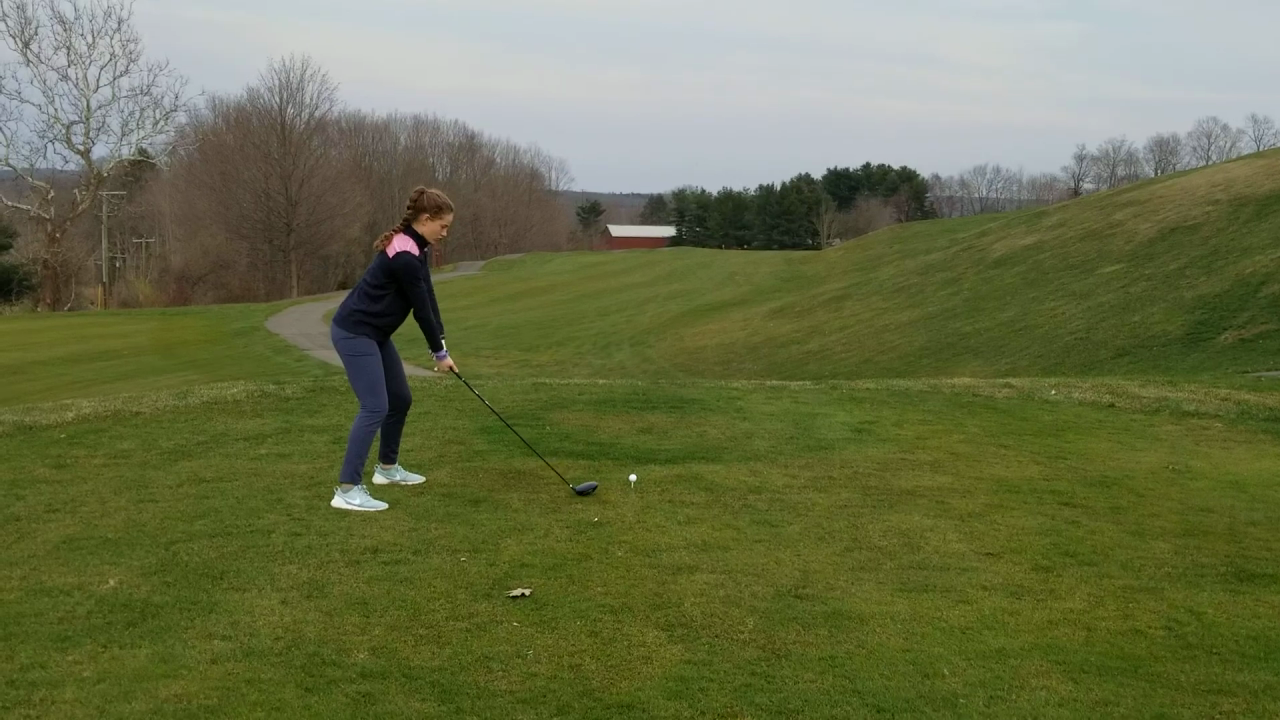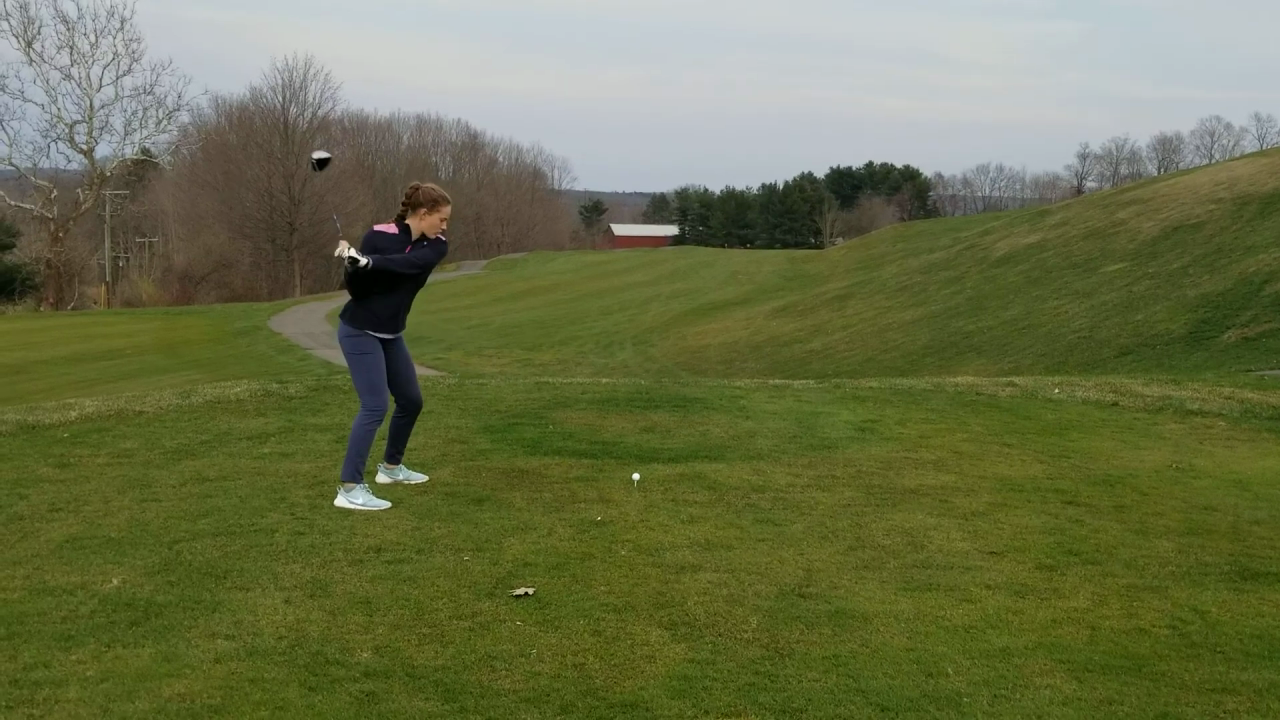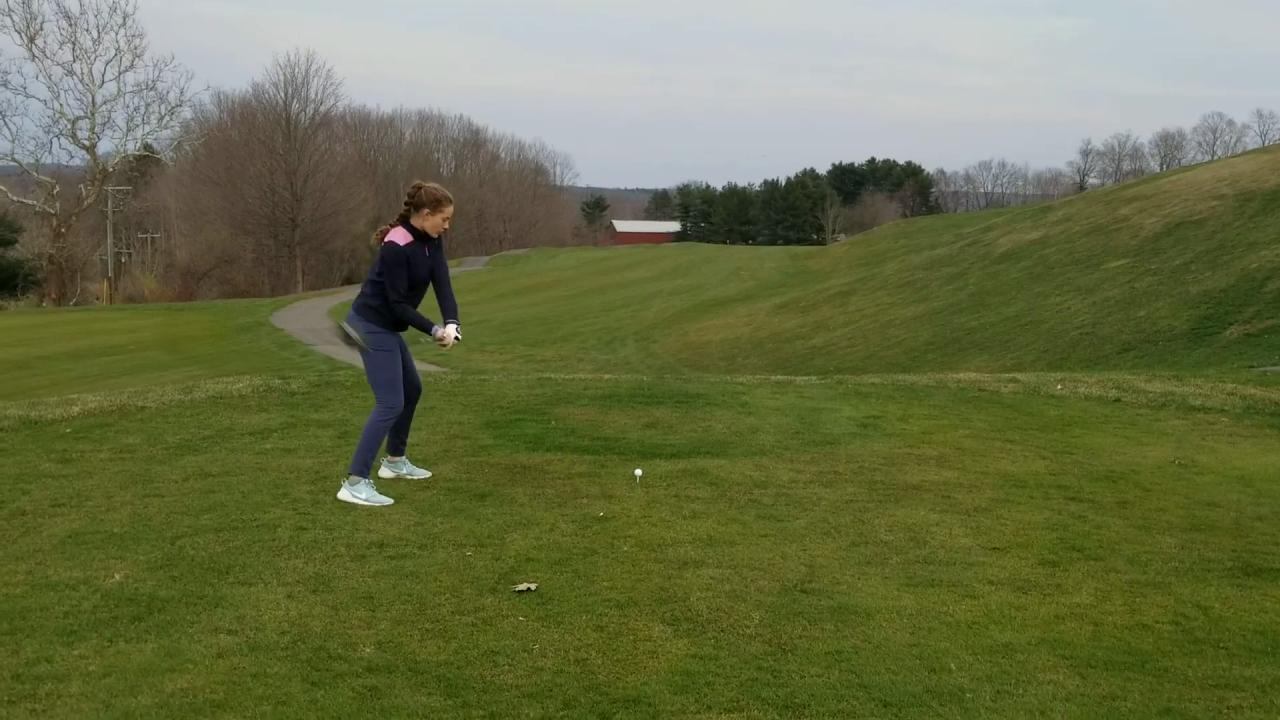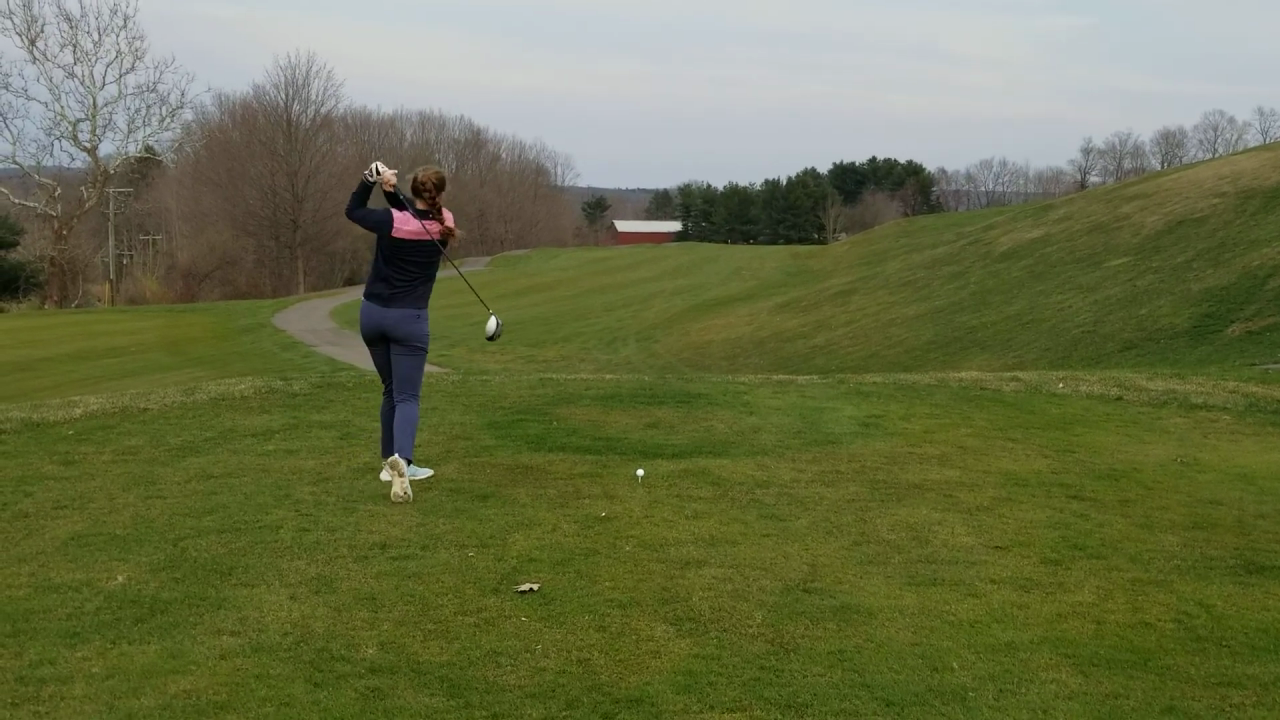
dt=0.5s
person 1, frame 1
left shoulder: (417, 247)
right shoulder: (404, 257)
left elbow: (428, 298)
right elbow: (420, 308)
left wrist: (441, 343)
right wrist: (439, 352)
left hip: (374, 332)
right hip: (355, 333)
left knee: (400, 399)
right knee: (374, 408)
left ankle: (387, 467)
right ankle: (347, 490)
person 1, frame 2
left shoulder: (437, 247)
right shoulder: (378, 236)
left elbow: (405, 263)
right elbow: (356, 289)
left wrist: (362, 259)
right wrist: (349, 262)
left hip: (391, 335)
right hip: (360, 331)
left knee: (411, 401)
right knee: (375, 406)
left ankle: (391, 466)
right ankle: (349, 489)
person 1, frame 3
left shoulder: (432, 240)
right shoulder: (396, 247)
left elbow: (441, 282)
right elbow: (399, 305)
left wrist: (450, 322)
right wrist: (433, 330)
left hip: (387, 328)
right hip: (373, 327)
left knee: (411, 390)
right knee: (390, 403)
left ankle: (394, 460)
right ankle: (355, 482)
person 1, frame 4
left shoulder: (392, 221)
right shoulder: (444, 222)
left elbow: (352, 210)
left wrist: (372, 178)
right wrist: (388, 186)
left hip: (372, 314)
right hip: (409, 319)
left knee: (392, 390)
right knee: (407, 397)
left ankle: (392, 462)
right ankle: (402, 460)
